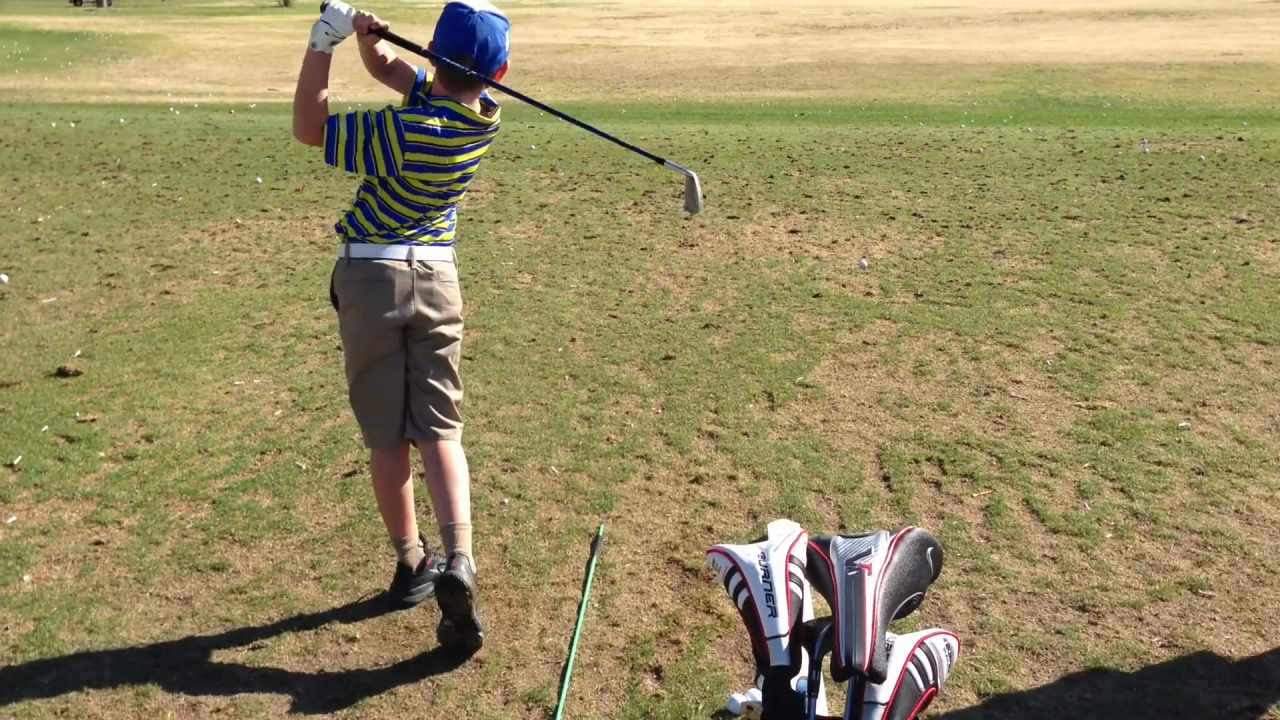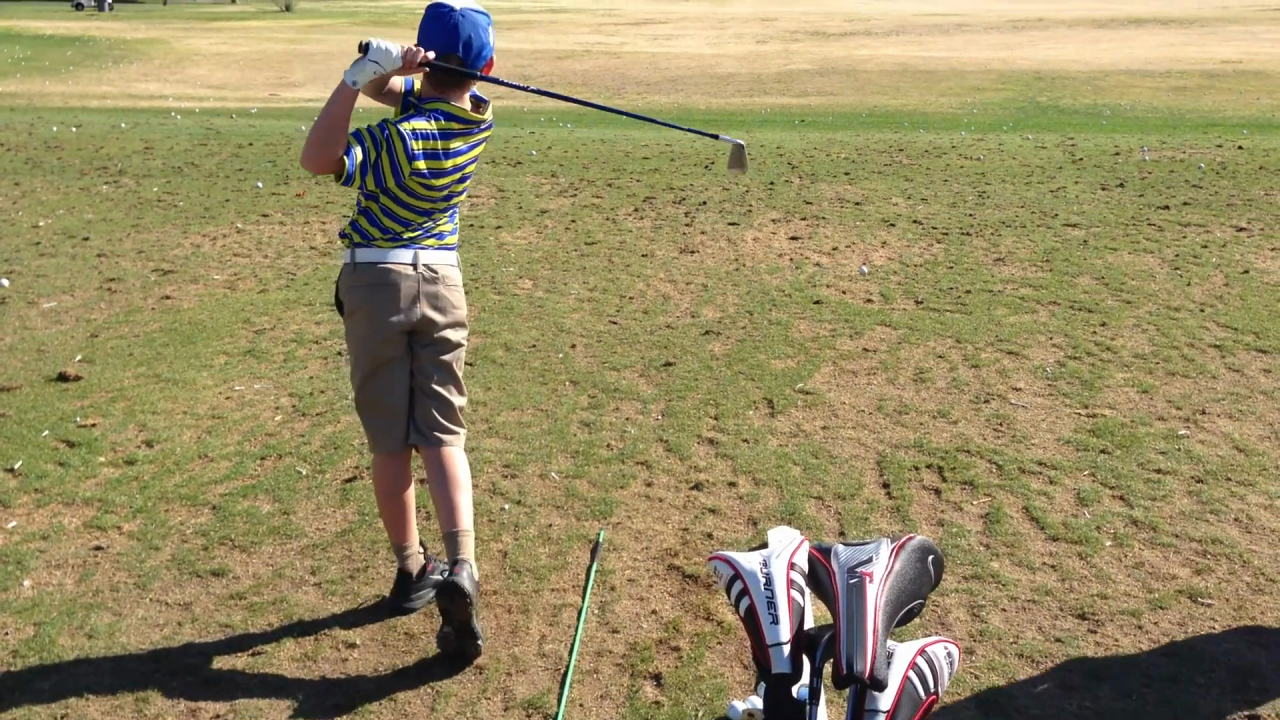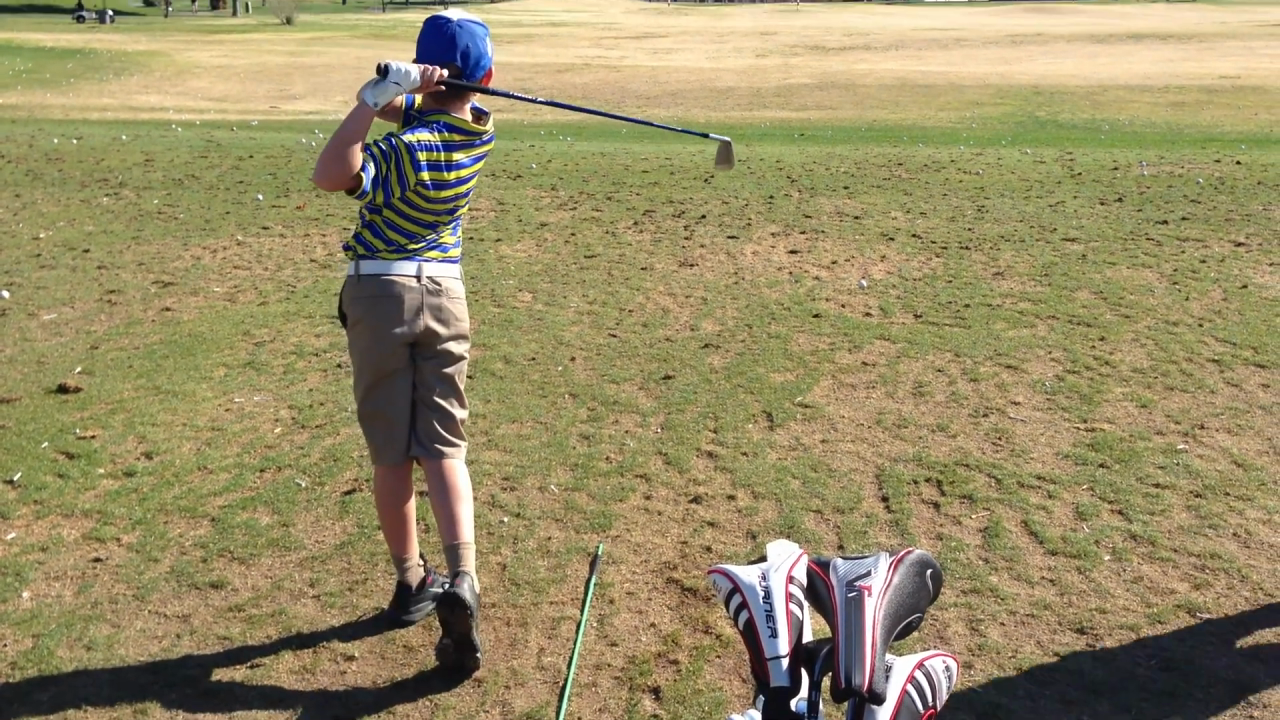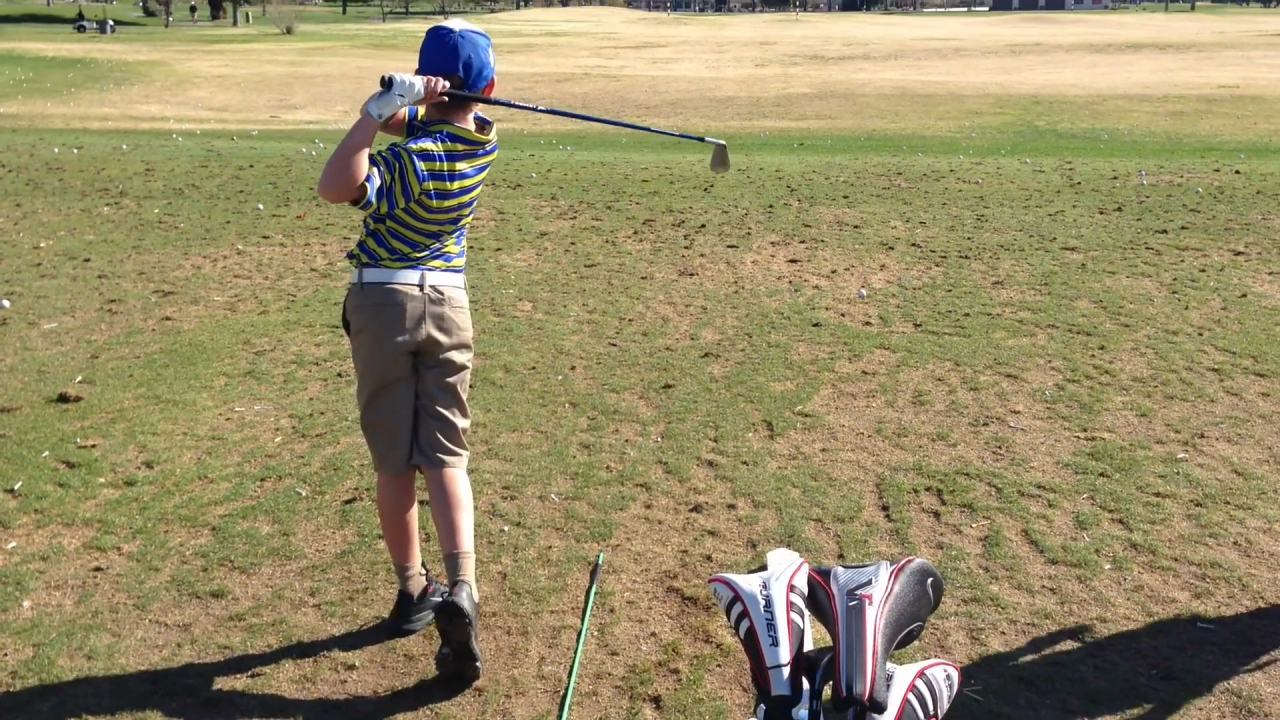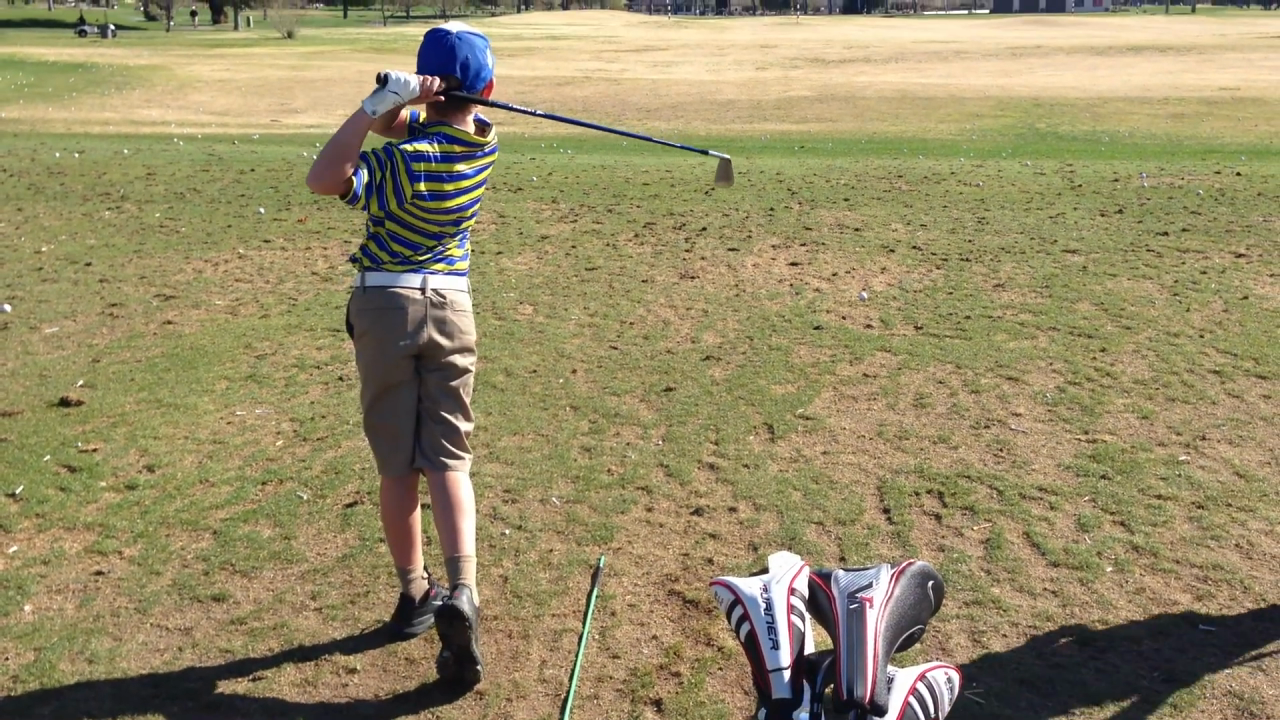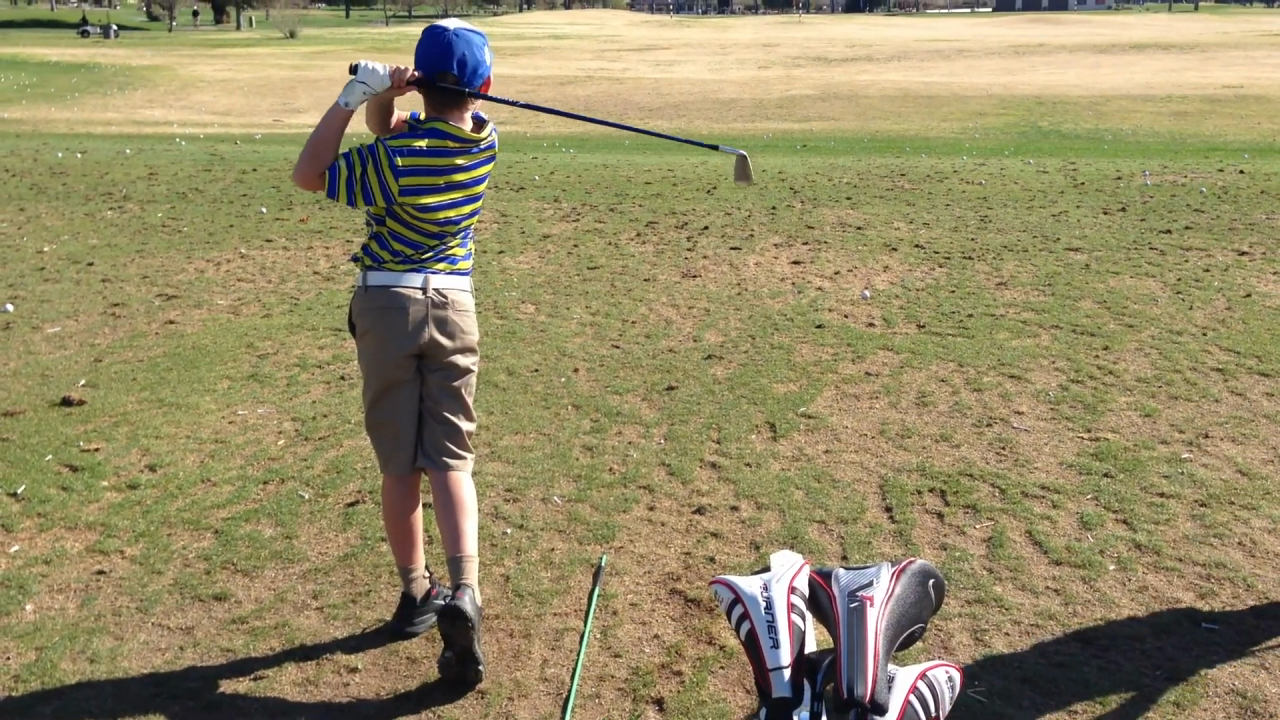
dt=0.3s
person 1, frame 1
left shoulder: (404, 131)
right shoulder: (485, 117)
left elbow: (307, 127)
right elbow: (391, 68)
left hip: (370, 277)
right hip: (435, 278)
left knee: (387, 436)
right knee: (440, 429)
left ankle: (413, 564)
right ankle: (458, 560)
person 1, frame 2
left shoulder: (404, 138)
right shoulder: (477, 114)
left elbow: (317, 160)
right elbow: (388, 91)
left wrist: (358, 72)
right wrist: (374, 73)
left hip: (376, 283)
right hip: (441, 282)
left knee: (390, 440)
right knee: (442, 434)
left ankle: (413, 570)
right ankle: (459, 569)
person 1, frame 3
left shoulder: (411, 149)
right shoulder: (478, 127)
left elbow: (328, 175)
right elbow: (394, 108)
left wrist: (380, 93)
right wrist: (388, 94)
left hip: (379, 293)
right hip: (443, 294)
left knee: (391, 453)
right knee: (443, 446)
left ankle: (413, 581)
right ankle: (461, 579)
person 1, frame 4
left shoulder: (414, 158)
right shoulder: (481, 136)
left elbow: (334, 187)
right elbow: (394, 121)
left wrist: (383, 104)
right wrist: (387, 108)
left hip: (382, 302)
right hip: (447, 302)
left knee: (395, 461)
right knee: (445, 455)
left ankle: (413, 589)
right ankle: (460, 588)
person 1, frame 5
left shoulder: (410, 161)
right shoulder: (483, 140)
left elbow: (323, 178)
right elbow: (395, 127)
left wrist: (380, 100)
right wrist: (388, 106)
left hip: (385, 305)
right hip: (450, 306)
left knee: (397, 465)
right knee: (448, 459)
left ankle: (416, 594)
right ankle: (460, 592)
person 1, frame 6
left shoulder: (399, 159)
right shoulder: (485, 138)
left elbow: (308, 174)
left wrist: (353, 94)
right wrist: (379, 98)
left hip: (387, 305)
right hip: (453, 305)
left knee: (399, 463)
right knee: (451, 458)
left ankle: (416, 592)
right ankle: (463, 592)
